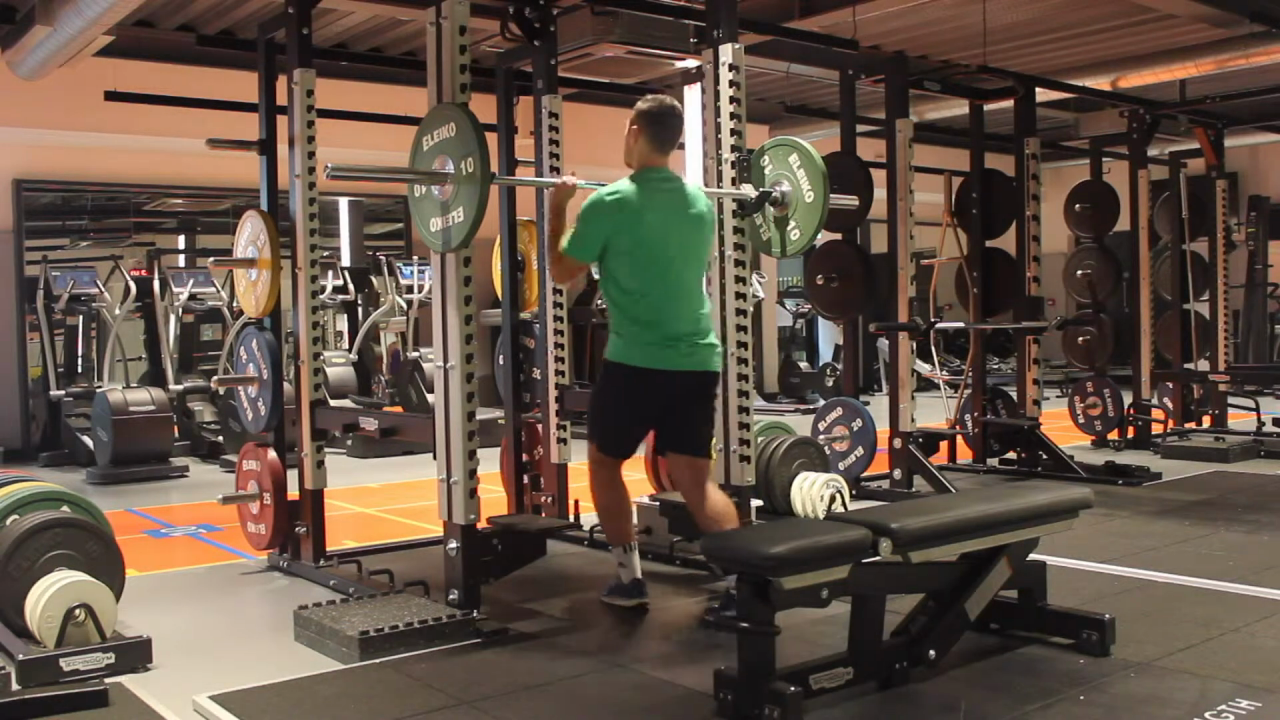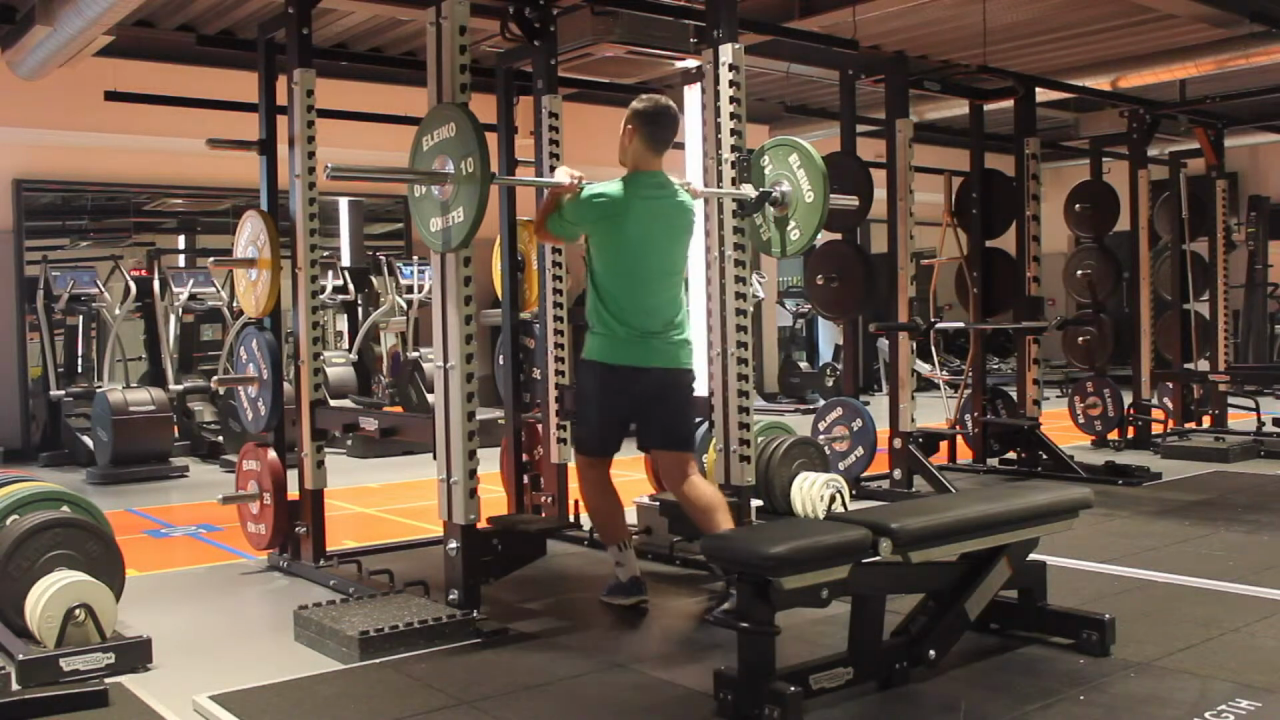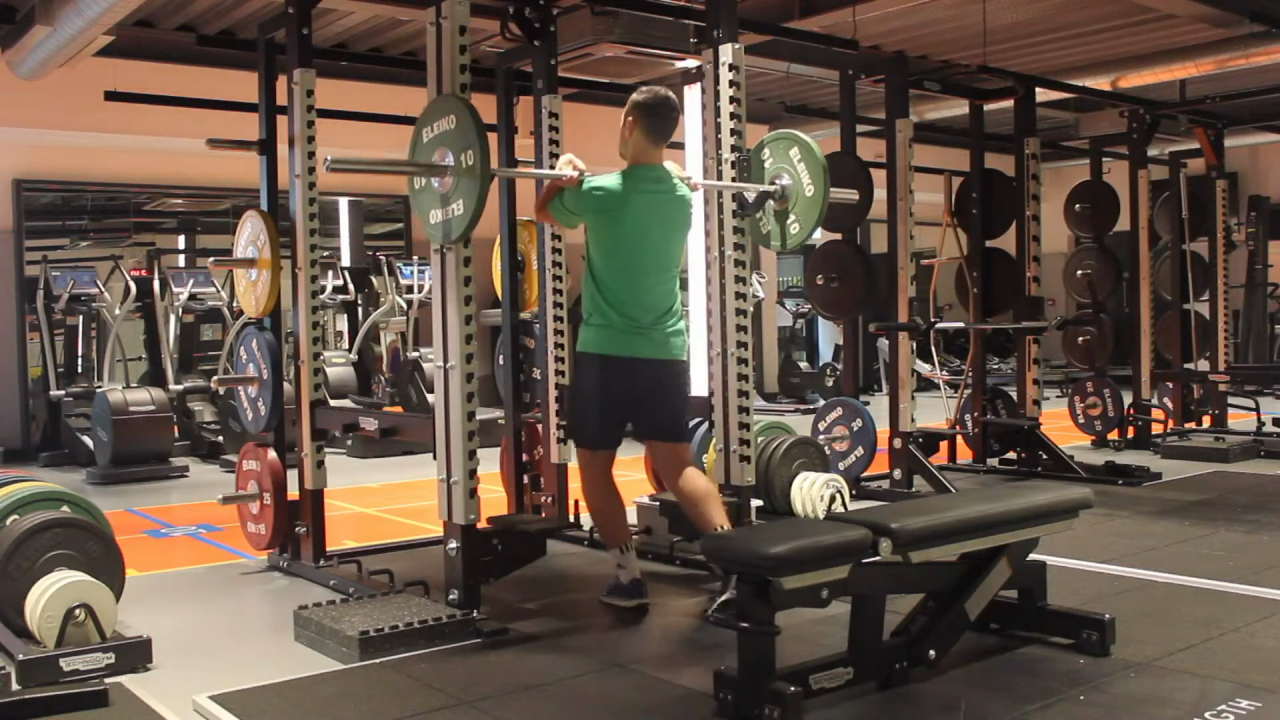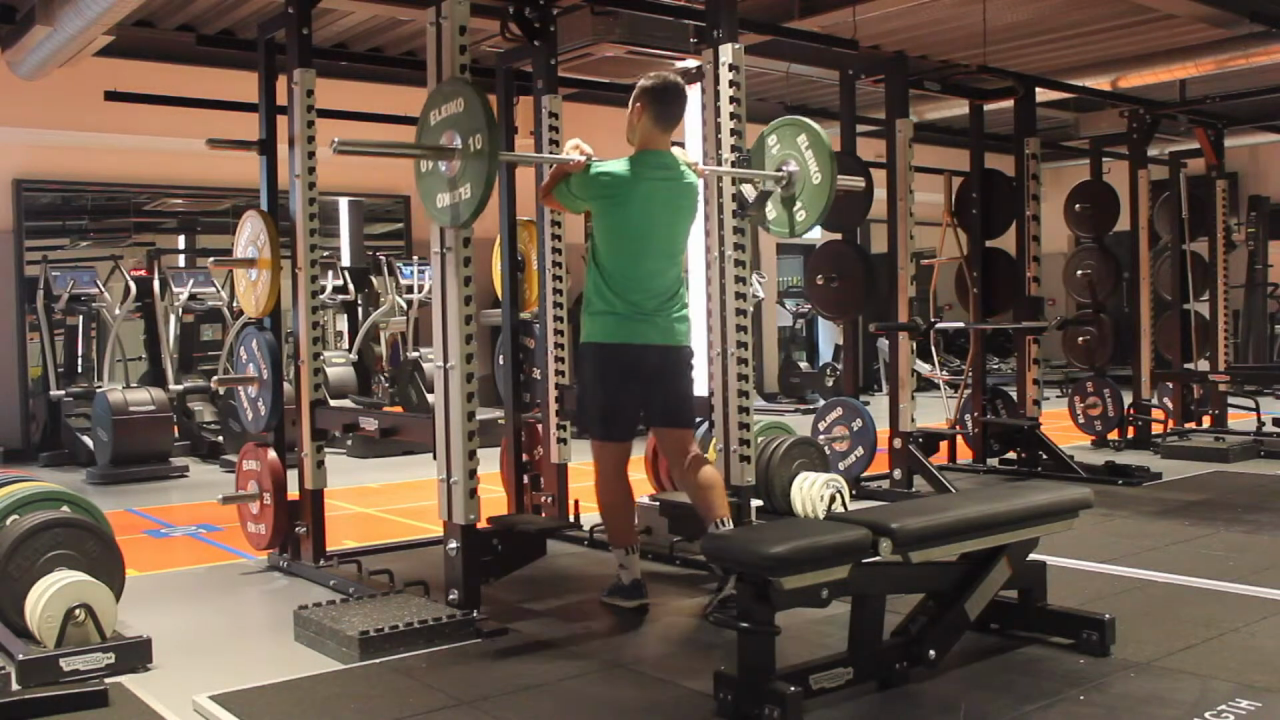
dt=0.2s
person 1, frame 1
left shoulder: (610, 202)
right shoulder: (701, 202)
left elbow: (563, 271)
left wrist: (559, 208)
left hip: (634, 362)
right hip: (697, 362)
left knee: (604, 465)
right knee: (695, 479)
left ankle: (629, 578)
person 1, frame 2
left shoulder: (600, 202)
right shoulder: (685, 205)
left elbow: (545, 231)
left wrist: (559, 191)
left hip: (610, 362)
right hip: (672, 360)
left knee: (592, 469)
right knee: (682, 474)
left ankle: (628, 576)
person 1, frame 3
left shoulder: (601, 194)
right shoulder: (681, 197)
left elbow: (545, 211)
left wrist: (562, 176)
right wrist: (677, 174)
left hip: (605, 354)
right hip: (667, 352)
left knee: (595, 468)
right knee: (677, 465)
left ankle: (629, 577)
person 1, frame 4
left shoulder: (607, 179)
right shoulder: (688, 182)
left elbow: (550, 196)
left wrist: (569, 161)
right wrist: (681, 161)
left hip: (612, 341)
right hip: (670, 339)
left knee: (611, 463)
right knee: (685, 454)
left ankle: (630, 578)
